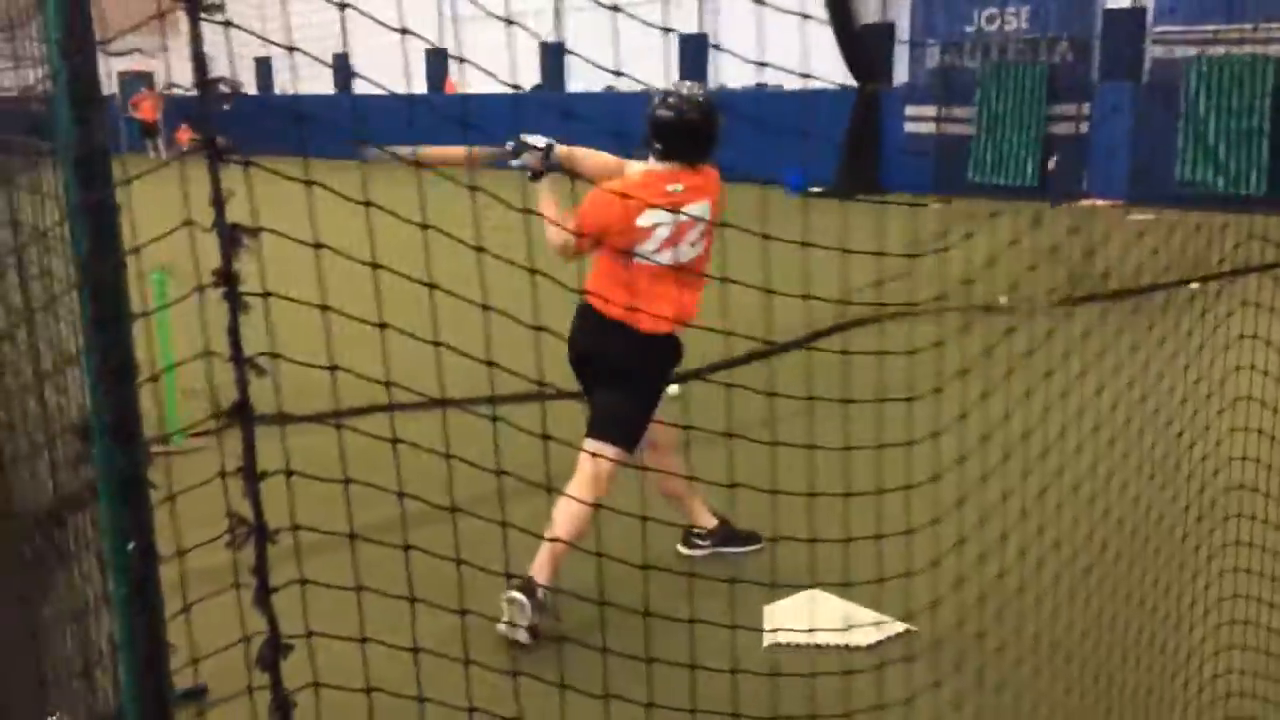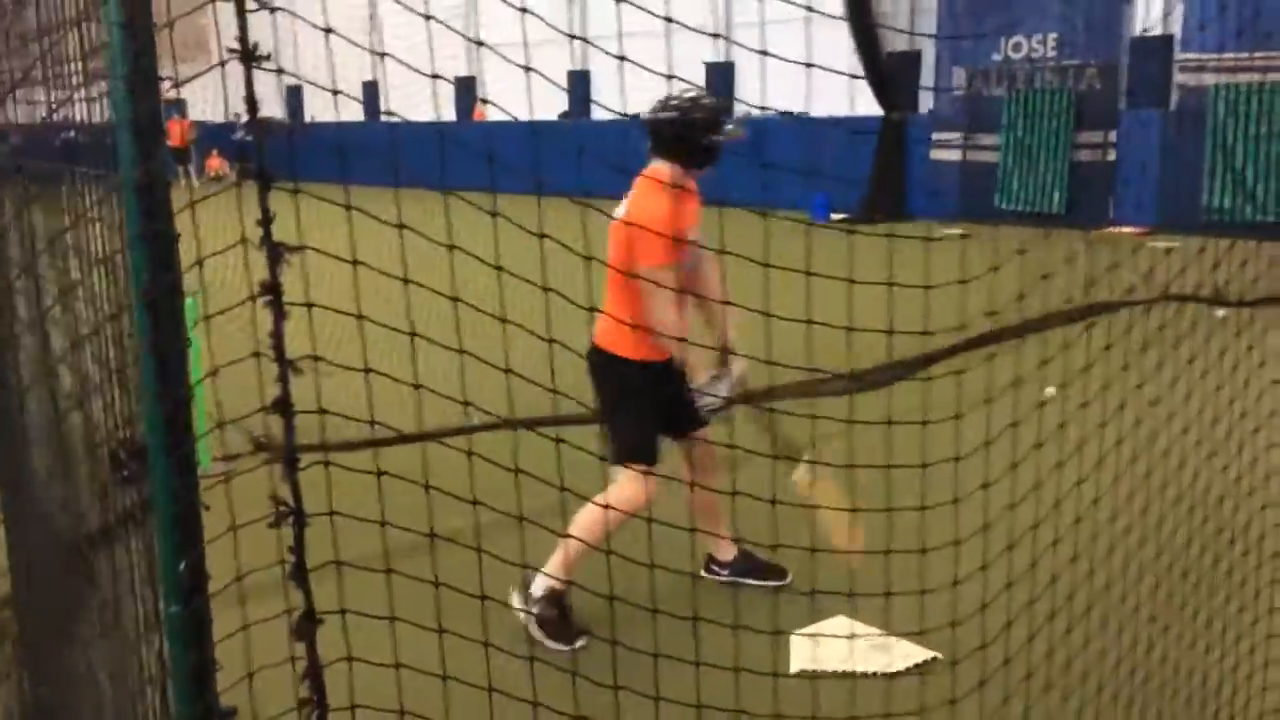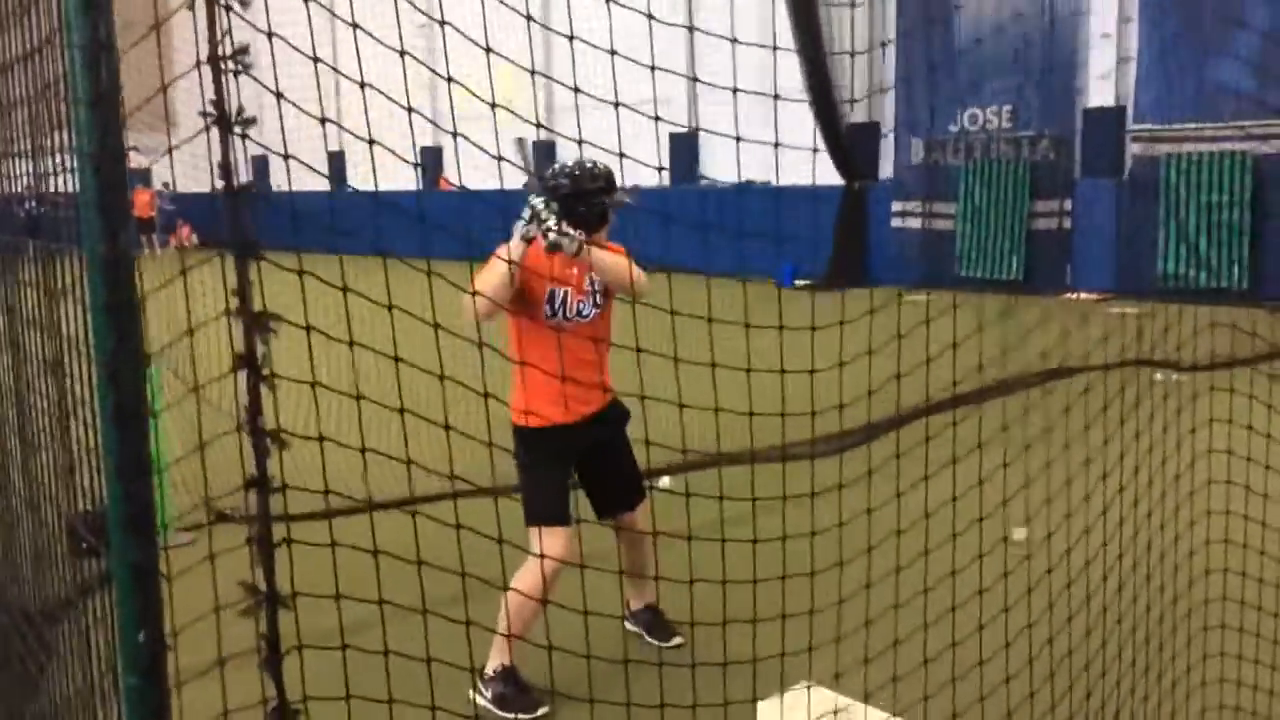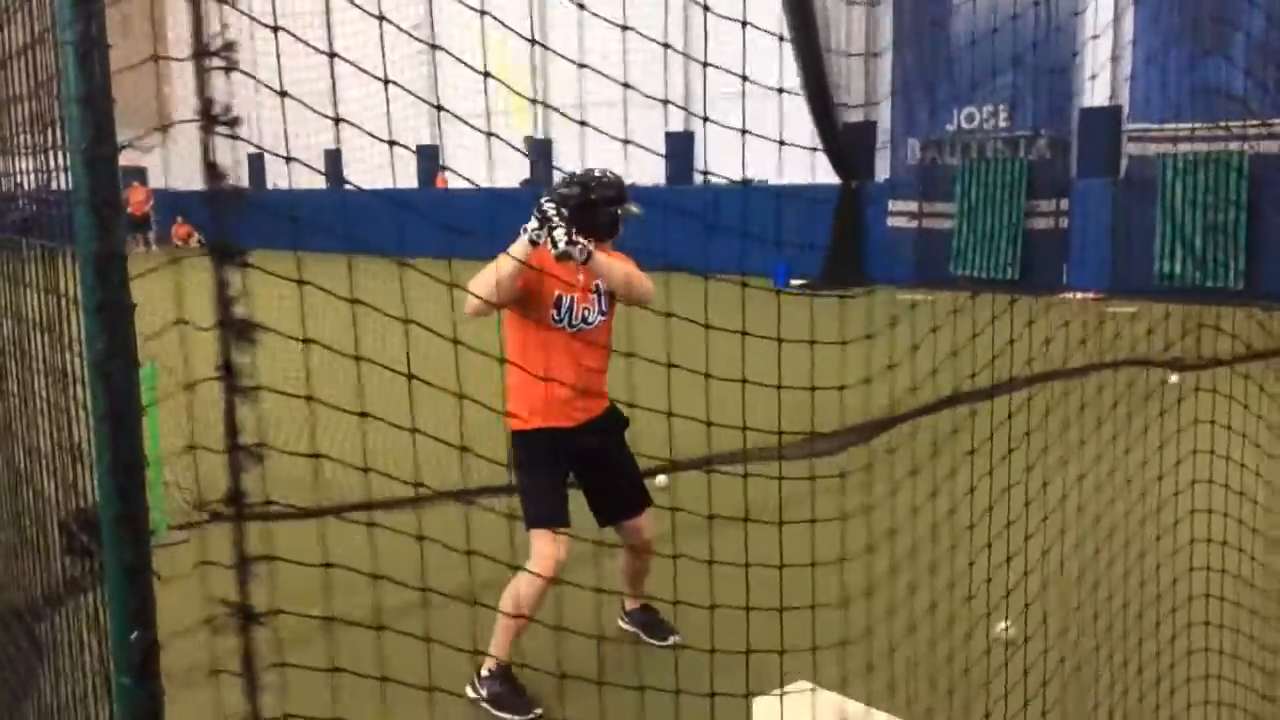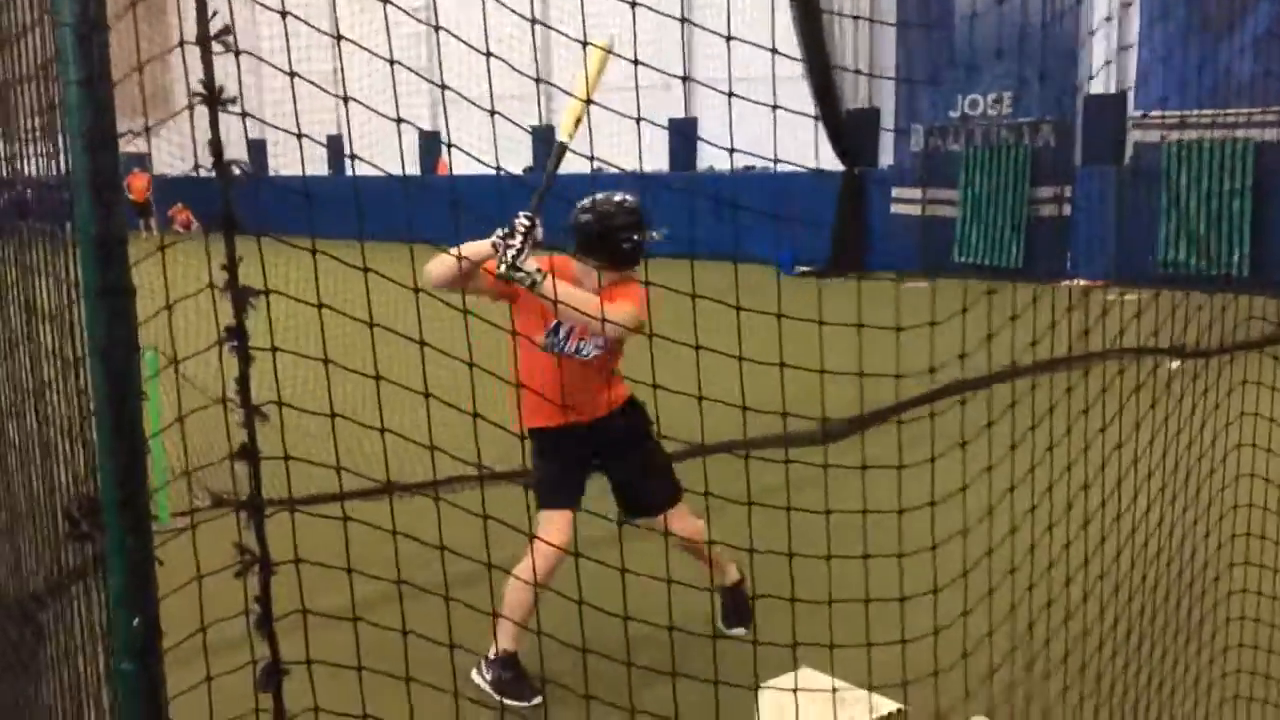
dt=1s
person 1, frame 1
left shoulder: (616, 199)
right shoulder: (709, 185)
left elbow: (564, 244)
left wrist: (542, 172)
right wrist: (560, 152)
left hip: (593, 329)
right hip: (647, 344)
left knee: (649, 433)
right knee: (596, 468)
left ankle: (703, 527)
right ankle: (531, 588)
person 1, frame 2
left shoulder: (681, 197)
right shoulder: (649, 212)
left elbow: (702, 278)
right elbow: (663, 316)
left wrist: (724, 347)
right wrist: (705, 366)
left hip: (662, 353)
right hip: (624, 357)
left knee: (701, 443)
right knee: (632, 491)
left ankle: (725, 556)
right ankle: (541, 592)
person 1, frame 3
left shoulder: (606, 255)
right shoulder: (522, 255)
left elbow: (637, 284)
right elbow: (480, 306)
left wrist: (574, 245)
right wrist: (524, 237)
left hip: (599, 413)
right hip: (541, 425)
left knee: (635, 522)
right knee: (552, 554)
left ankle: (640, 608)
right ankle: (494, 674)
person 1, frame 4
left shoulder: (610, 262)
right shoulder: (529, 263)
left elbow: (645, 293)
right elbow: (476, 303)
left wrist: (583, 254)
right wrist: (530, 238)
left hip: (597, 420)
right hip: (539, 431)
left knee: (640, 532)
right knee: (548, 559)
left ankle: (634, 609)
right ankle: (489, 675)
person 1, frame 5
left shoulder: (629, 293)
right shoulder: (538, 270)
left elbow: (608, 323)
right elbow: (436, 275)
left wrist: (532, 279)
right wrist: (497, 245)
left hip: (617, 418)
right hip: (553, 428)
left knee: (684, 528)
right knee: (552, 538)
left ankle: (730, 581)
right ankle: (498, 659)
